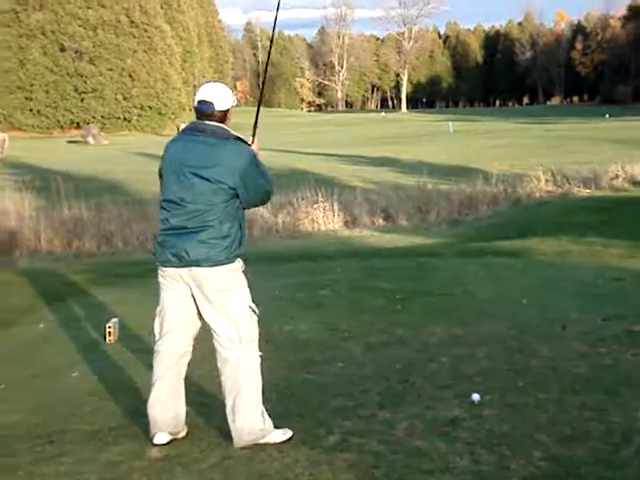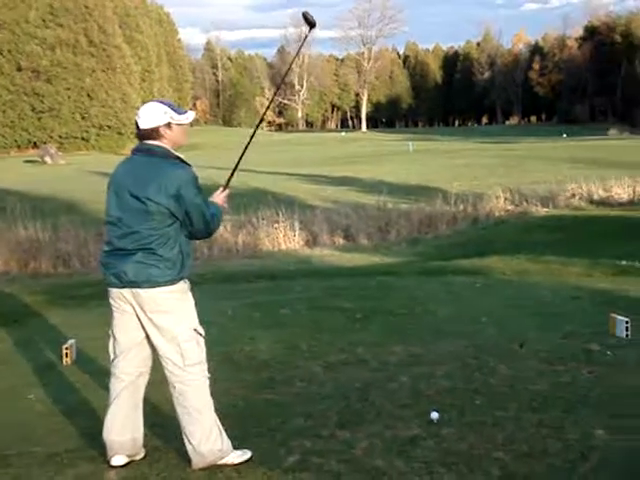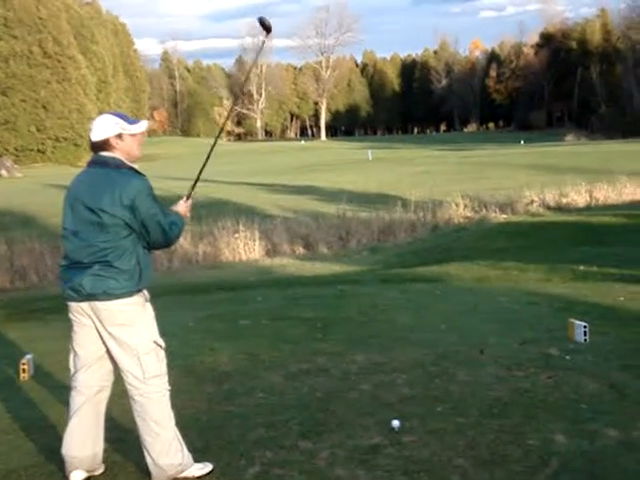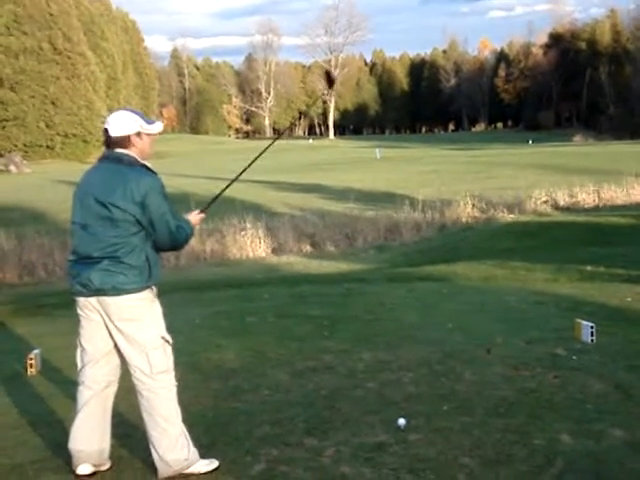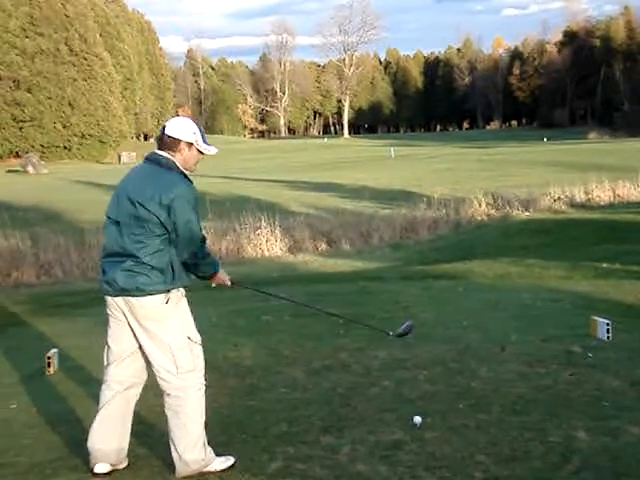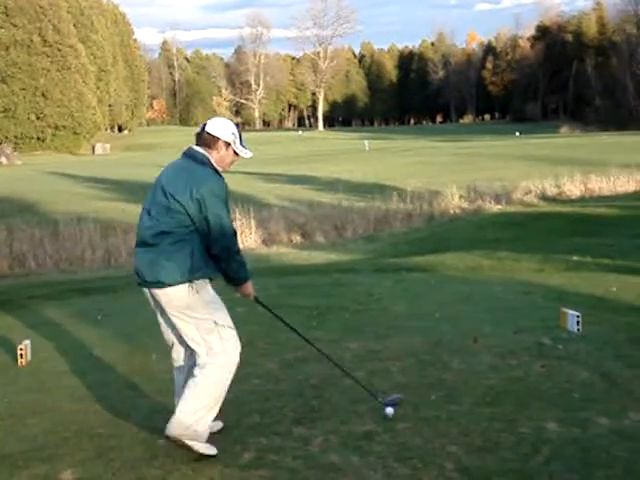
dt=0.7s
person 1, frame 1
left shoulder: (174, 148)
right shoulder: (236, 153)
right elbow: (261, 194)
right wrist: (254, 159)
left hip: (172, 261)
right hip: (216, 264)
left knee: (171, 342)
right knee: (238, 345)
left ankle: (164, 423)
right ankle: (250, 428)
person 1, frame 2
left shoulder: (123, 170)
right shoulder: (177, 174)
right elbow: (202, 227)
left wrist: (201, 203)
right wrist: (216, 205)
left hip: (121, 281)
right hip: (161, 284)
left knee: (126, 364)
right knee: (188, 367)
left ankle: (121, 445)
right ankle: (208, 449)
person 1, frame 3
left shoulder: (79, 183)
right shoulder: (131, 183)
right elbow: (161, 235)
left wrist: (165, 214)
right wrist: (178, 214)
left hip: (80, 294)
right hip: (119, 296)
left knee: (87, 378)
right knee: (148, 379)
person 1, frame 4
left shoulder: (89, 179)
right shoulder: (143, 181)
right elbow: (168, 238)
left wrist: (177, 223)
right wrist: (188, 224)
left hip: (88, 289)
right hip: (128, 291)
left knee: (94, 373)
right knee: (155, 375)
person 1, frame 5
left shoulder: (132, 178)
right shoulder: (176, 187)
right elbow: (191, 247)
right wrist: (214, 272)
left hip: (118, 289)
right hip: (156, 293)
left knee: (121, 373)
right knee: (185, 374)
person 1, frame 6
left shoulder: (172, 171)
right shoulder: (208, 182)
right elbow: (222, 241)
right wrist: (241, 279)
left hip: (153, 275)
right hip: (182, 280)
left knee: (185, 352)
right knee: (222, 350)
left ankle: (193, 417)
right ankle: (189, 424)
